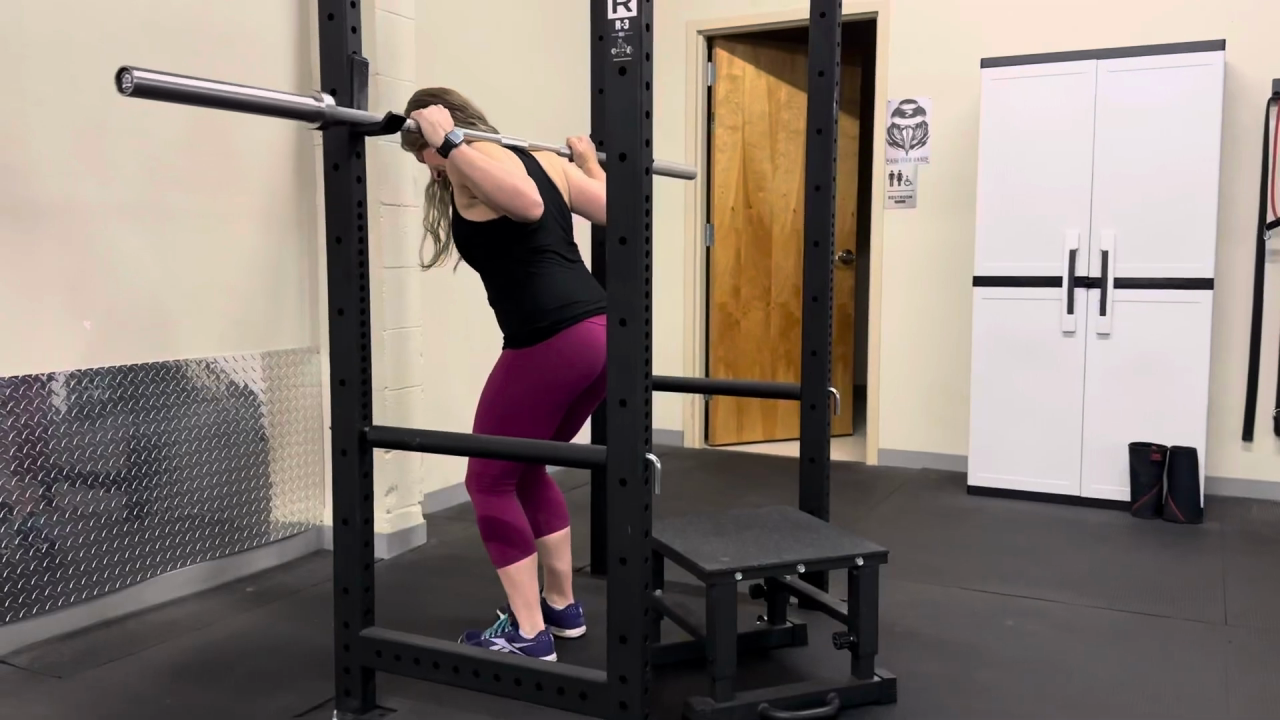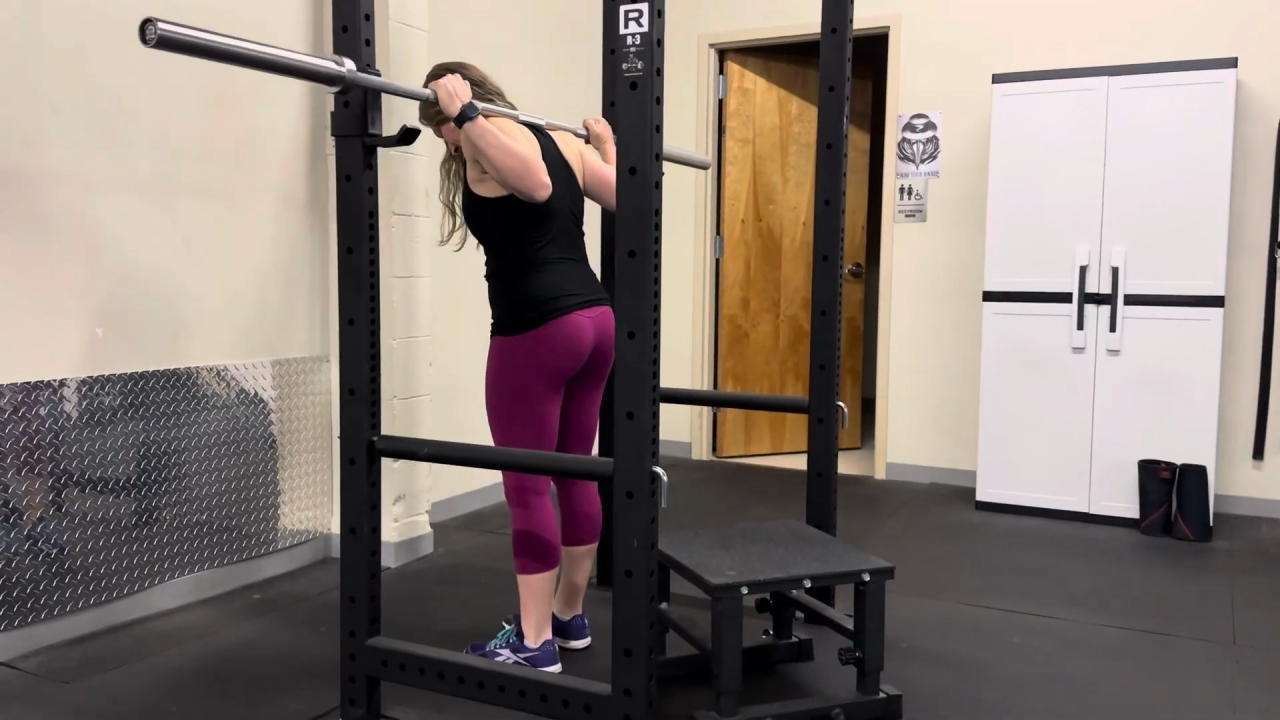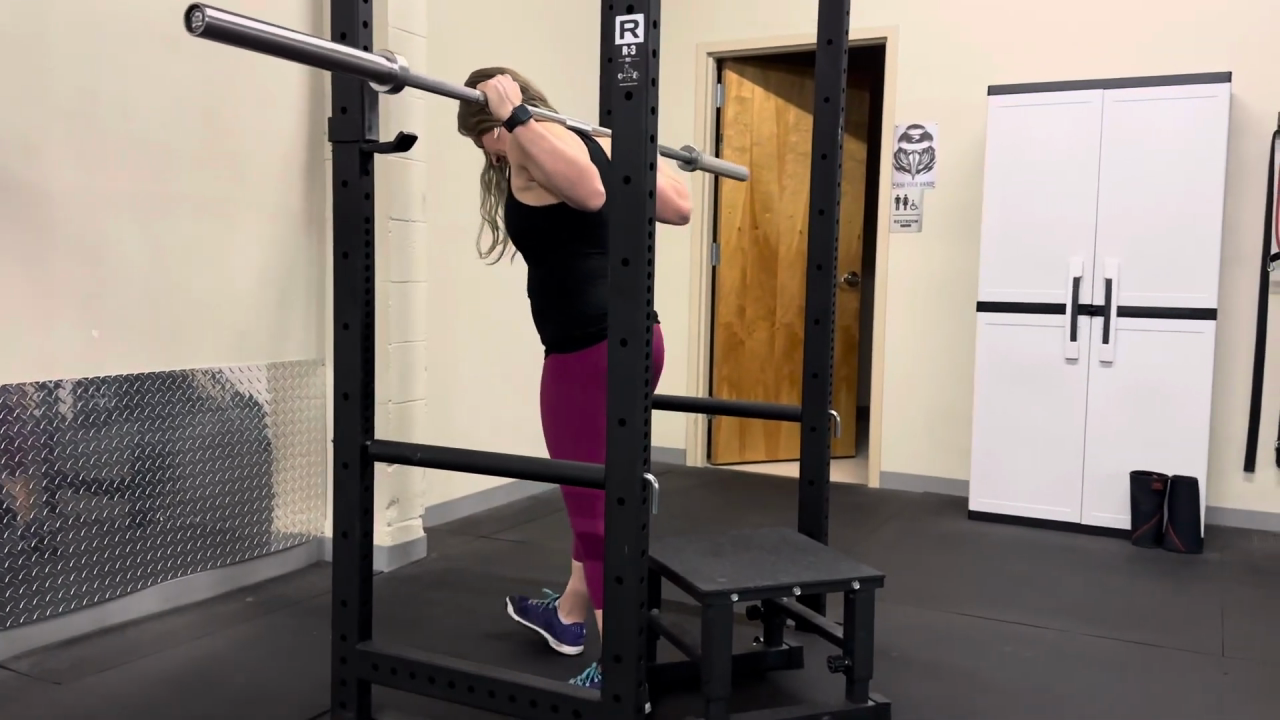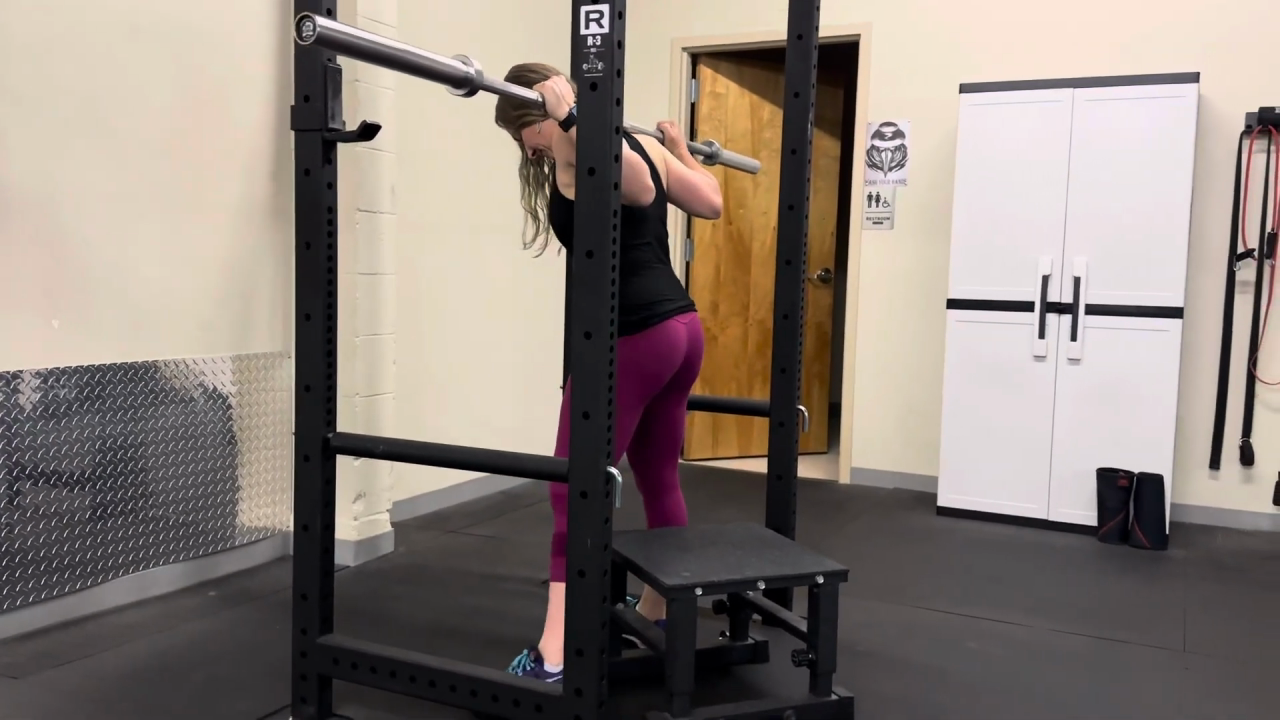
dt=1s
person 1, frame 1
left shoulder: (469, 163)
right shoulder: (543, 158)
left elbow: (527, 205)
left wrist: (448, 143)
right wrist: (591, 163)
left hip: (551, 344)
right hip: (600, 332)
left knee: (490, 482)
right knee: (526, 470)
left ankle: (528, 632)
right ankle: (562, 604)
person 1, frame 2
left shoulder: (487, 138)
right shoulder: (561, 139)
left elbow: (535, 185)
left wrist: (464, 114)
right wrist: (606, 145)
left hip: (536, 333)
right hip: (595, 321)
left knee: (528, 487)
right knee: (575, 476)
left ankle: (534, 642)
right ankle: (569, 615)
person 1, frame 3
left shoulder: (532, 144)
right shoulder: (603, 144)
left elbow: (588, 192)
right elbow: (679, 207)
left wrist: (514, 117)
left hip: (588, 352)
left knee: (594, 508)
right knee: (596, 493)
right ankle: (567, 614)
person 1, frame 4
left shoulder: (577, 146)
right shoulder: (640, 141)
left elbow: (635, 184)
right elbow: (710, 201)
left wrist: (571, 118)
right wrist: (679, 149)
left hip: (630, 340)
right hip: (680, 329)
left knee: (575, 489)
right knee: (659, 480)
left ankle: (554, 654)
right ankle: (657, 610)
